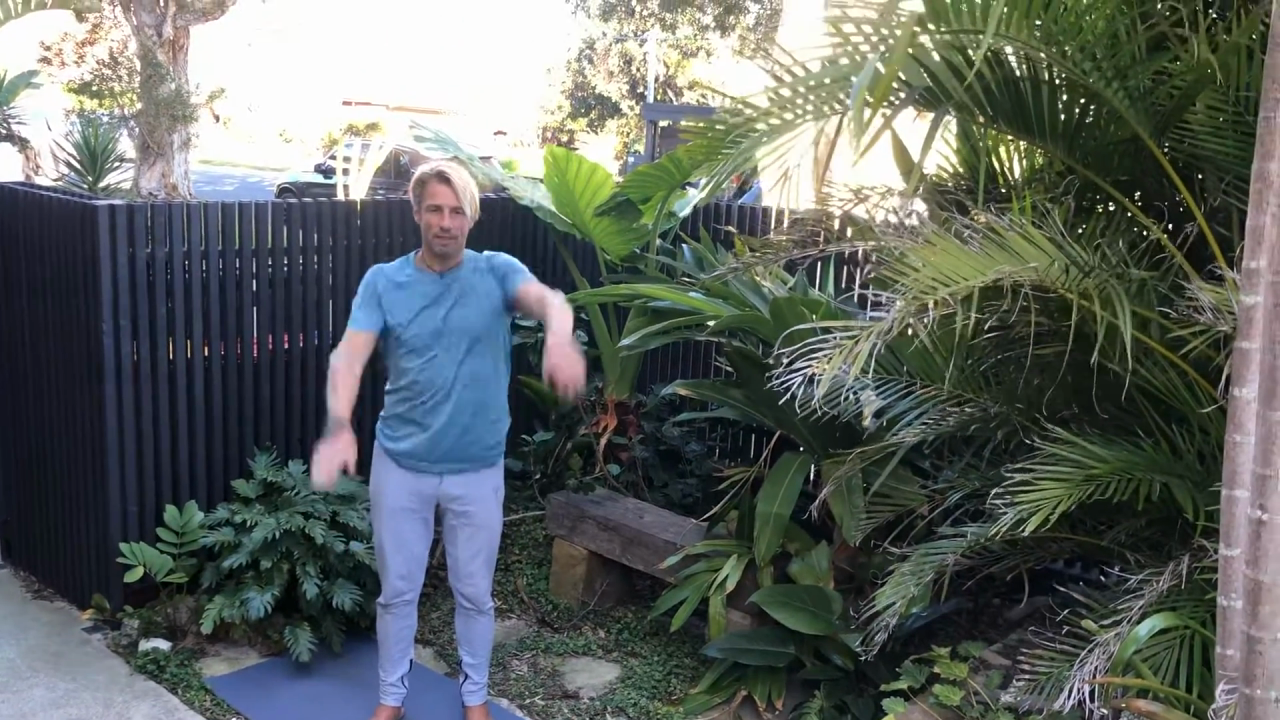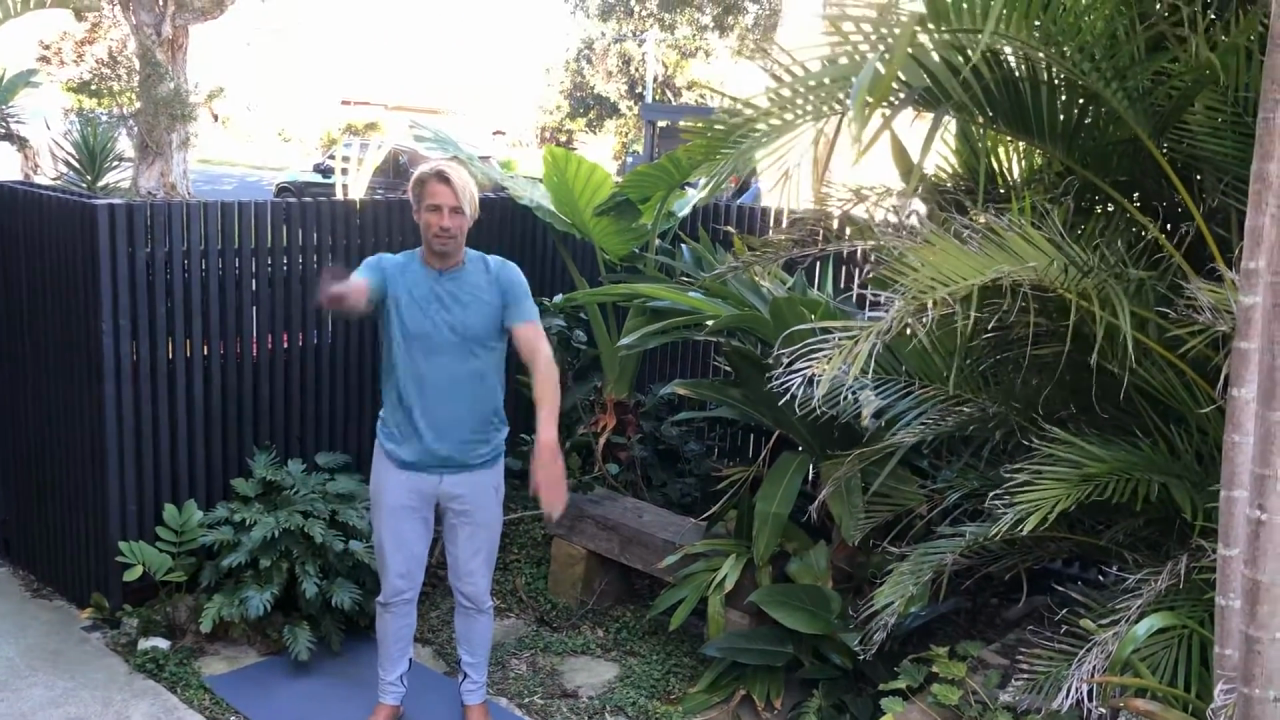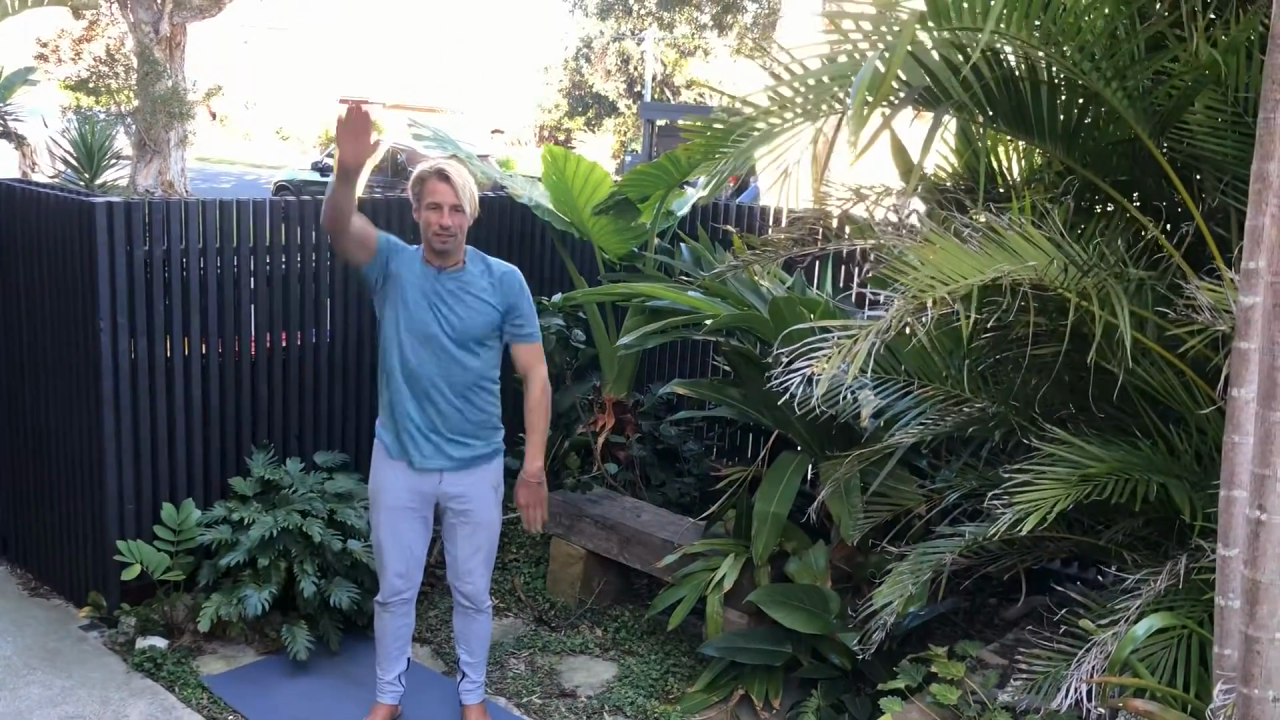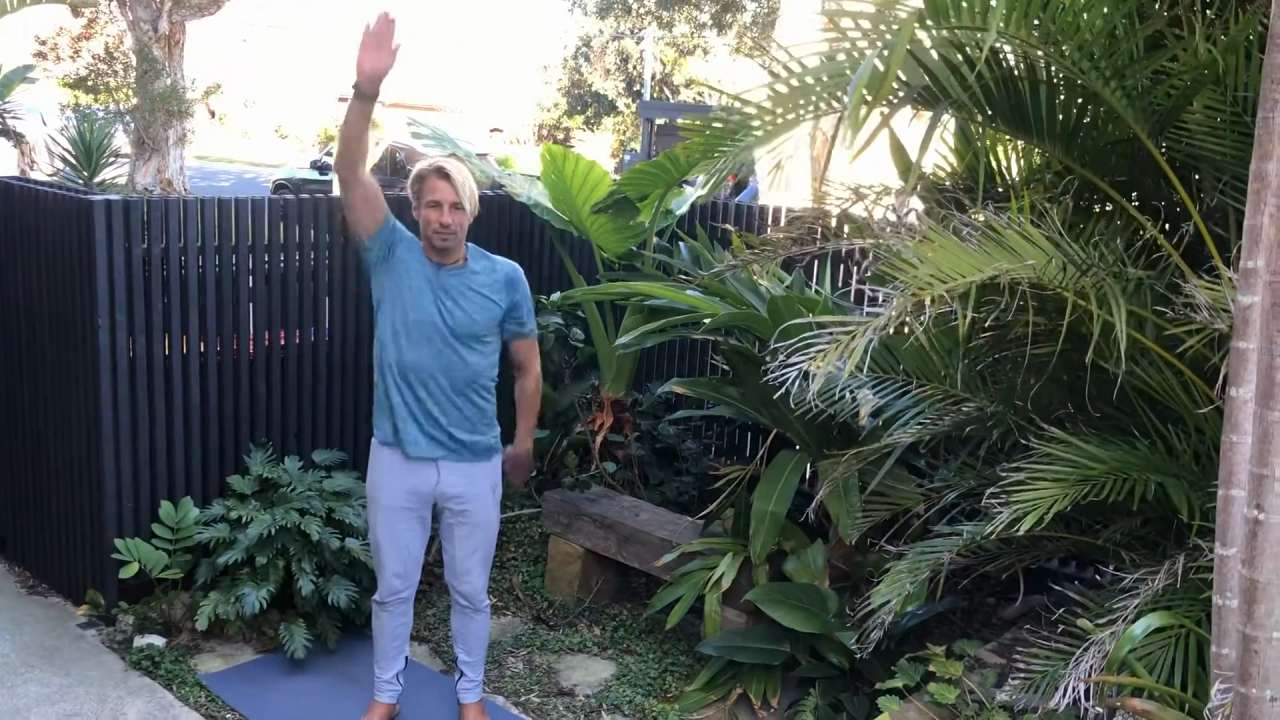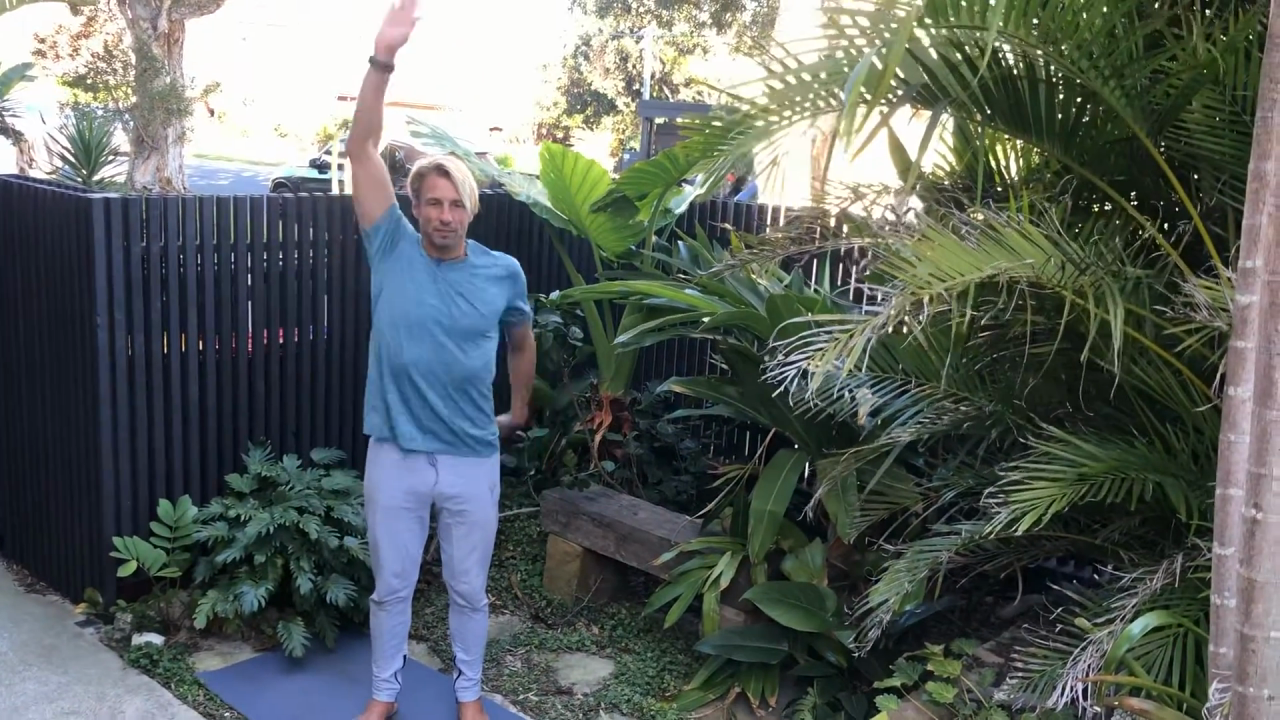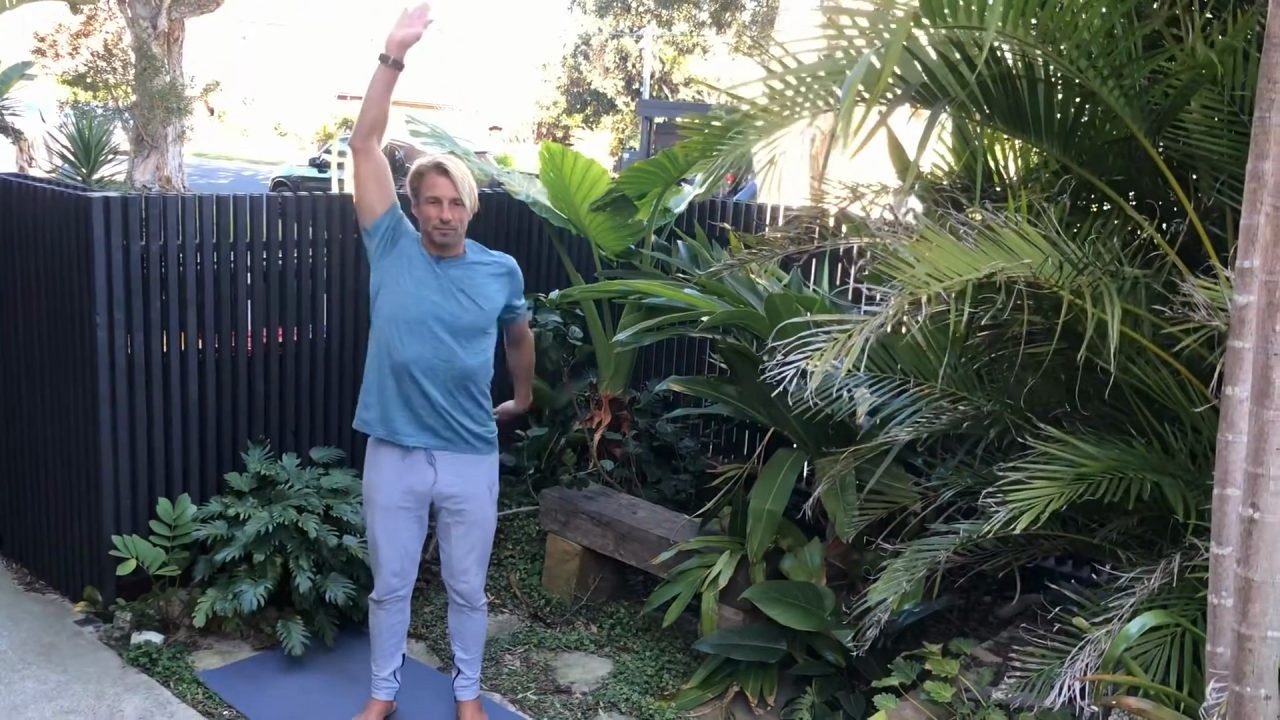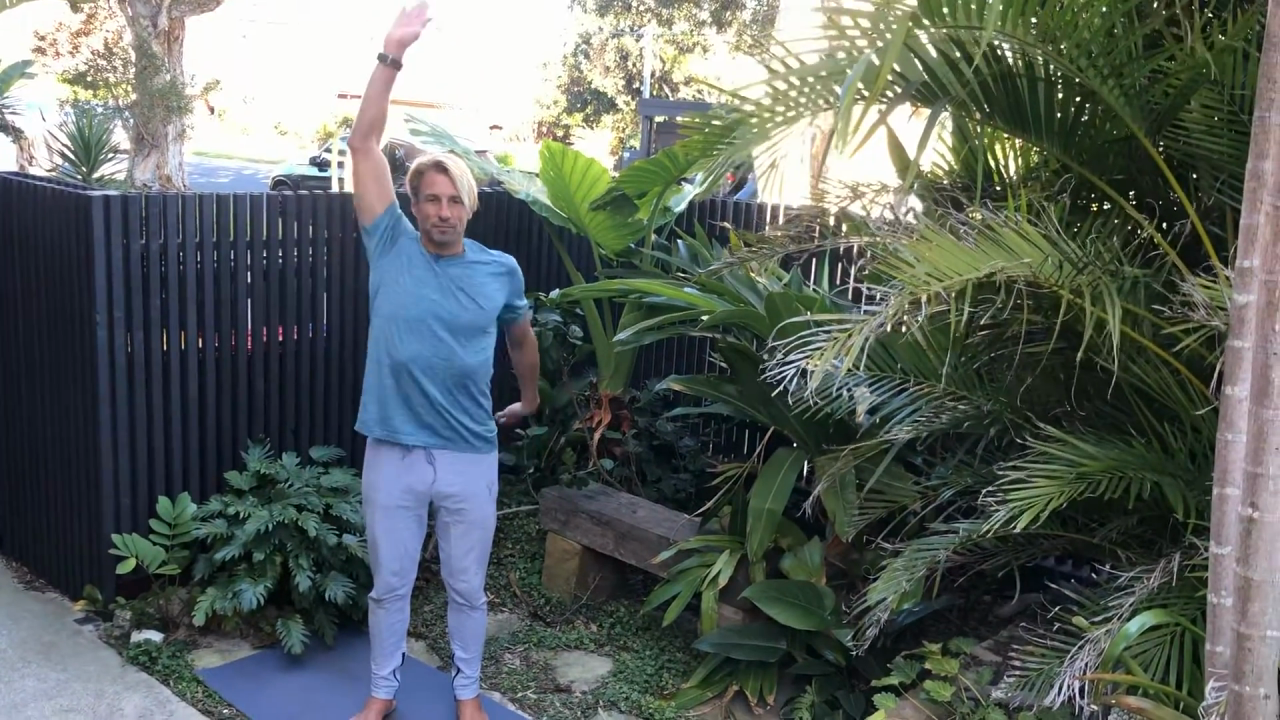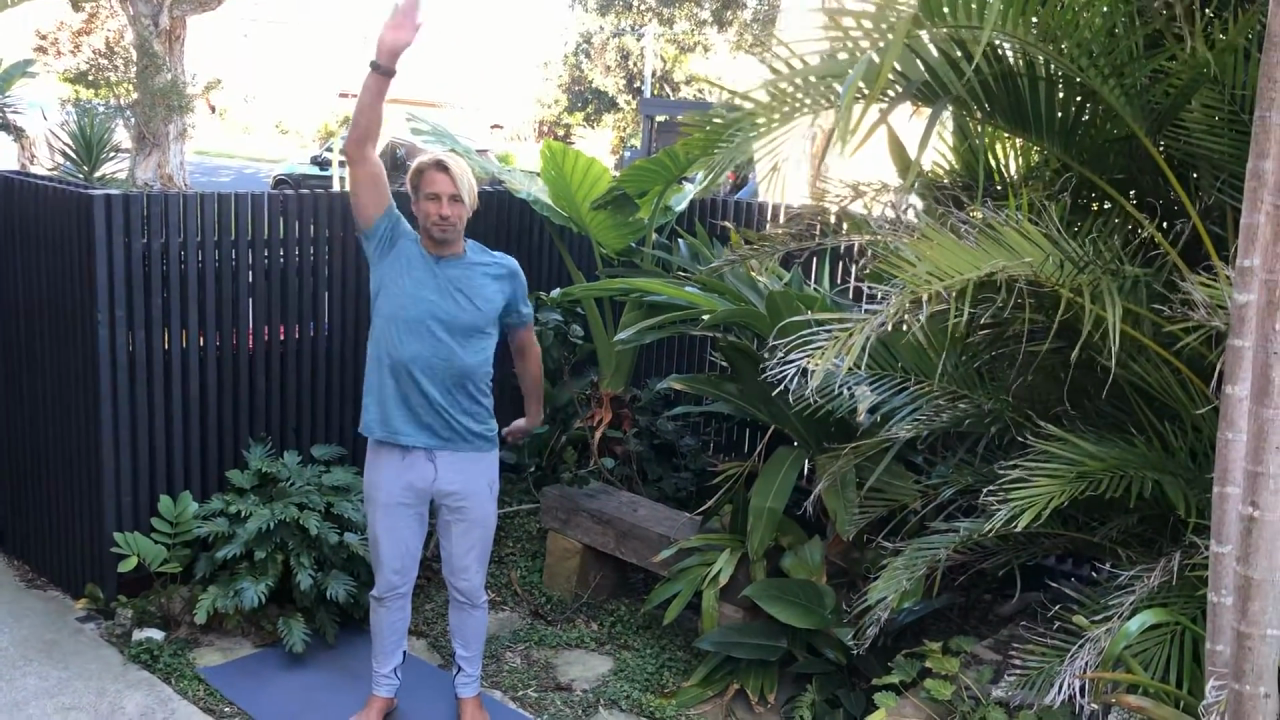
dt=0.1s
person 1, frame 1
left shoulder: (497, 272)
right shoulder: (383, 281)
left elbow: (548, 302)
right elbow: (348, 357)
left wrist: (561, 338)
right wrist: (338, 427)
left hip: (478, 468)
right hip: (401, 465)
left knee: (474, 594)
right knee: (397, 591)
person 1, frame 2
left shoulder: (501, 277)
right shoulder: (392, 273)
left elbow: (539, 356)
right elbow: (353, 289)
left wrist: (547, 440)
right wrist: (340, 293)
left hip: (478, 467)
right hip: (401, 462)
left knee: (474, 592)
right knee: (397, 590)
person 1, frame 3
left shoulder: (503, 281)
right shoulder: (389, 264)
left elbow: (535, 375)
right elbow: (339, 227)
left wrist: (533, 465)
right wrist: (348, 169)
left hip: (477, 467)
right hip: (399, 463)
left knee: (472, 591)
right knee: (395, 589)
person 1, frame 4
left shoulder: (505, 277)
right shoulder: (391, 259)
left elbow: (528, 365)
right elbow: (350, 172)
left wrist: (525, 440)
right wrist: (366, 89)
left hip: (476, 464)
right hip: (398, 459)
left knee: (470, 591)
right knee: (393, 588)
person 1, frame 5
left shoulder: (504, 272)
right shoulder: (392, 250)
left elbow: (521, 349)
right elbow: (362, 153)
left wrist: (519, 410)
right wrist: (384, 58)
left hip: (473, 463)
right hip: (395, 458)
left knee: (468, 591)
right knee: (391, 588)
person 1, frame 6
left shoulder: (501, 271)
right shoulder: (391, 249)
left elbow: (520, 340)
right elbow: (363, 146)
left wrist: (523, 397)
left hip: (471, 460)
right hip: (394, 455)
left knee: (467, 589)
right knee: (390, 586)
person 1, frame 7
left shoulder: (501, 270)
right shoulder: (390, 247)
left elbow: (522, 341)
right elbow: (363, 145)
left wrist: (529, 399)
left hip: (470, 459)
right hip: (393, 455)
left knee: (466, 588)
right knee: (389, 585)
person 1, frame 8
left shoulder: (502, 272)
right shoulder: (389, 250)
left elbow: (526, 349)
right elbow: (359, 161)
left wrist: (534, 411)
right wrist: (384, 66)
left hip: (470, 459)
right hip: (394, 455)
left knee: (467, 586)
right knee: (391, 583)
